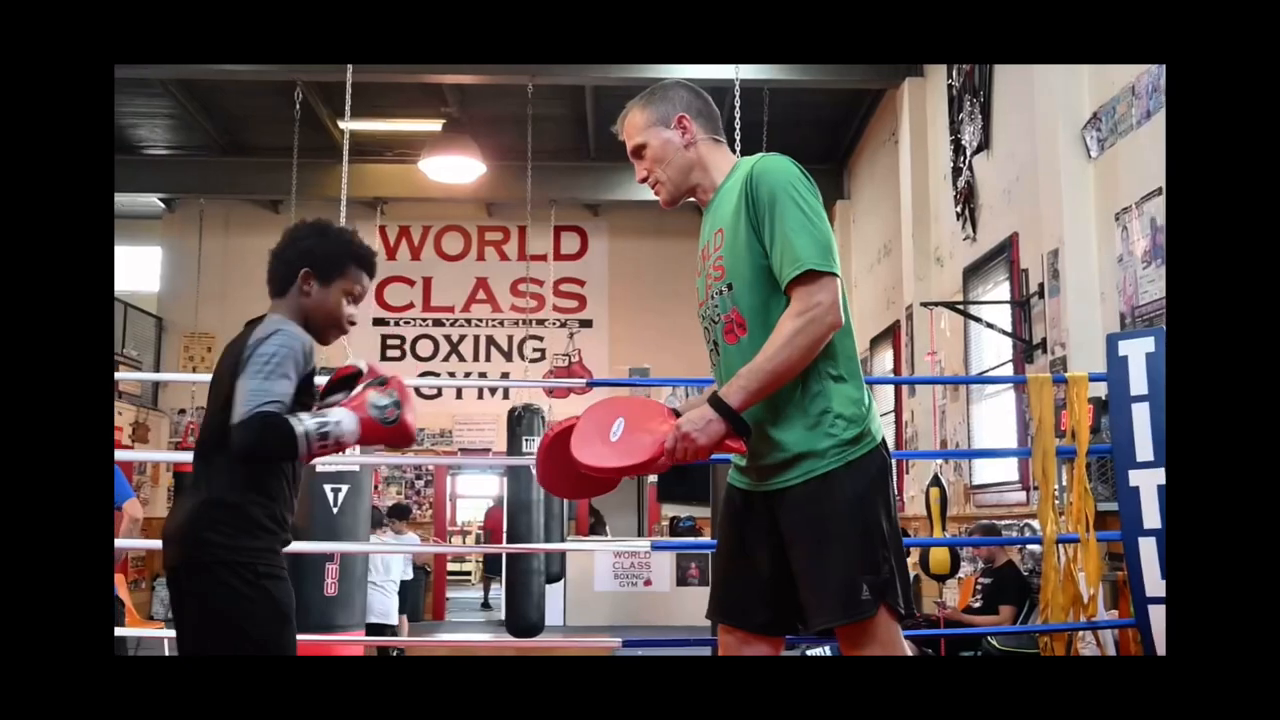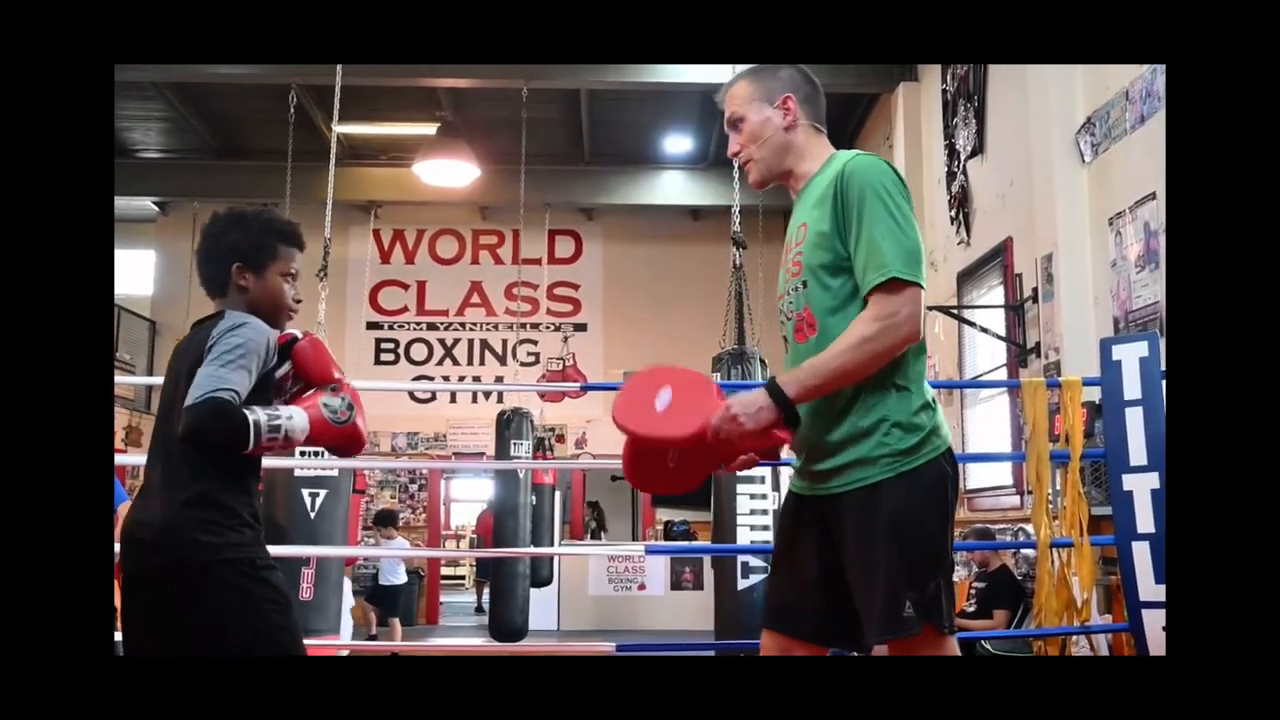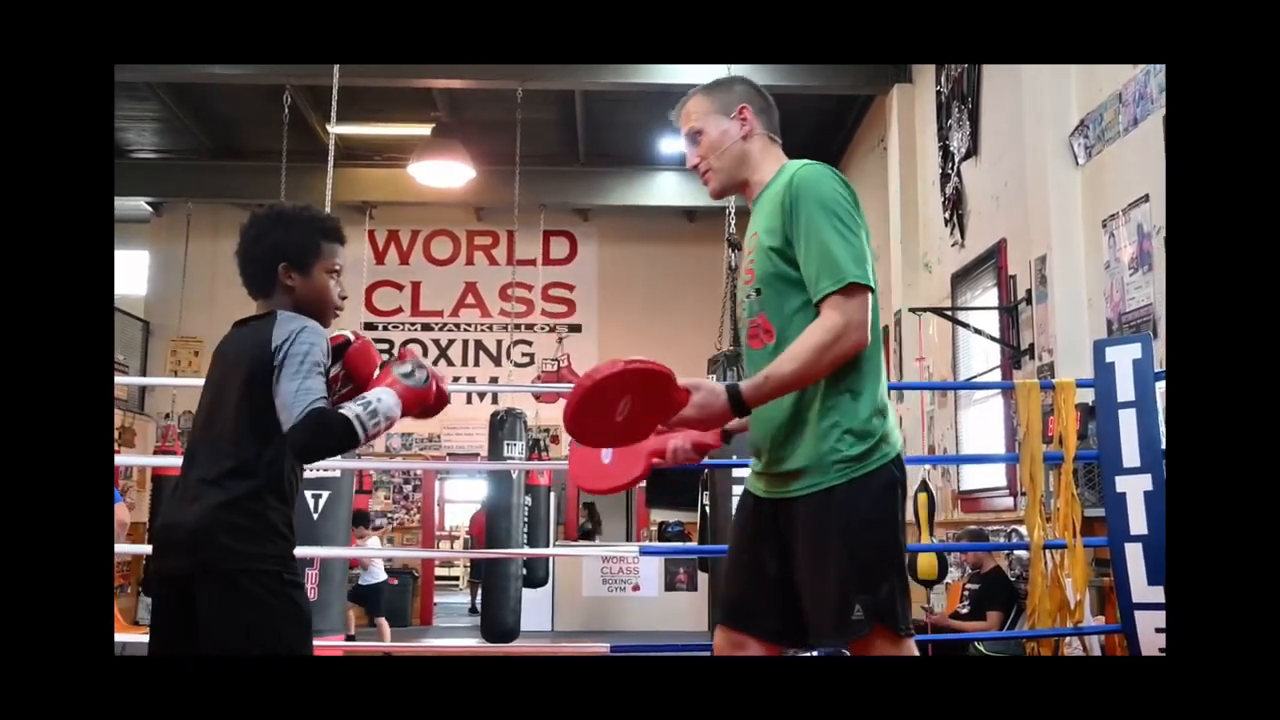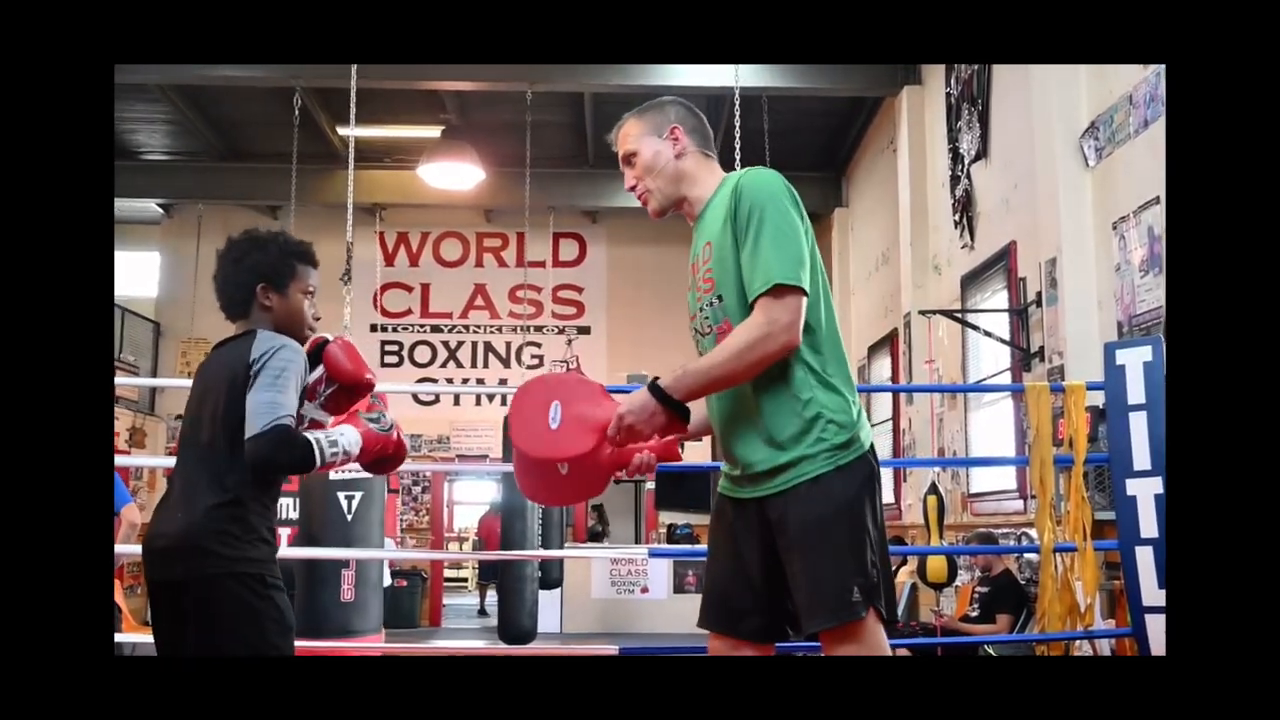
dt=0.7s
person 1, frame 1
left shoulder: (767, 176)
right shoulder: (715, 224)
left elbow: (821, 309)
left wrist: (721, 410)
right wrist: (676, 424)
left hip: (829, 458)
right hip: (756, 472)
left knee: (869, 635)
right knee: (742, 639)
person 1, frame 2
left shoulder: (861, 177)
right shoulder: (806, 211)
left elbow: (898, 319)
left wrist: (776, 395)
right wrist: (764, 424)
left hip: (889, 469)
right hip: (819, 476)
left knee: (918, 644)
right knee: (785, 642)
person 1, frame 3
left shoulder: (808, 184)
right shoulder: (765, 215)
left elbow: (847, 327)
left wrist: (734, 397)
right wrist: (717, 428)
left hip: (843, 472)
right hip: (776, 480)
left knee: (879, 646)
right knee: (739, 643)
person 1, frame 4
left shoulder: (755, 190)
right shoulder: (706, 235)
left elbow: (780, 327)
left wrist: (662, 397)
right wrist: (667, 430)
left hip: (818, 464)
right hip: (746, 480)
left knee: (852, 638)
right knee: (732, 643)
person 2, frame 1
left shoulder: (255, 339)
right shoulder: (284, 338)
right elbow: (256, 432)
left wrist: (342, 403)
right wrist: (357, 420)
left hip: (208, 537)
right hip: (235, 541)
person 2, frame 2
left shoulder: (194, 340)
right shoulder: (246, 331)
right elbow: (209, 419)
left wrist: (281, 388)
right wrist: (307, 420)
left hip: (149, 535)
right hip: (212, 538)
person 2, frame 3
left shoulder: (235, 340)
right shoulder: (299, 333)
right elbow: (311, 435)
left wrist: (331, 390)
right wrist: (394, 394)
left hip: (180, 534)
right hip: (244, 544)
person 2, frame 4
left shoulder: (216, 361)
right shoulder: (278, 349)
right elbow: (273, 450)
left wrist: (319, 407)
right wrist: (354, 434)
left hip: (171, 545)
right hip: (228, 553)
